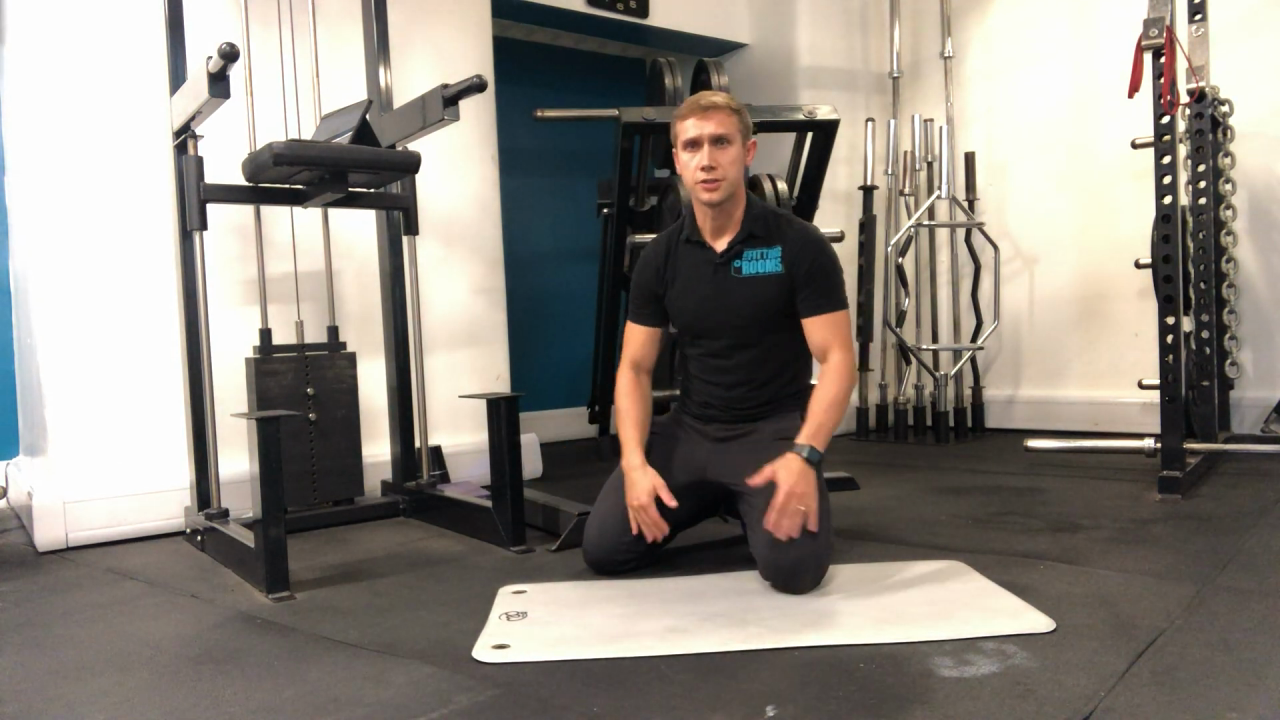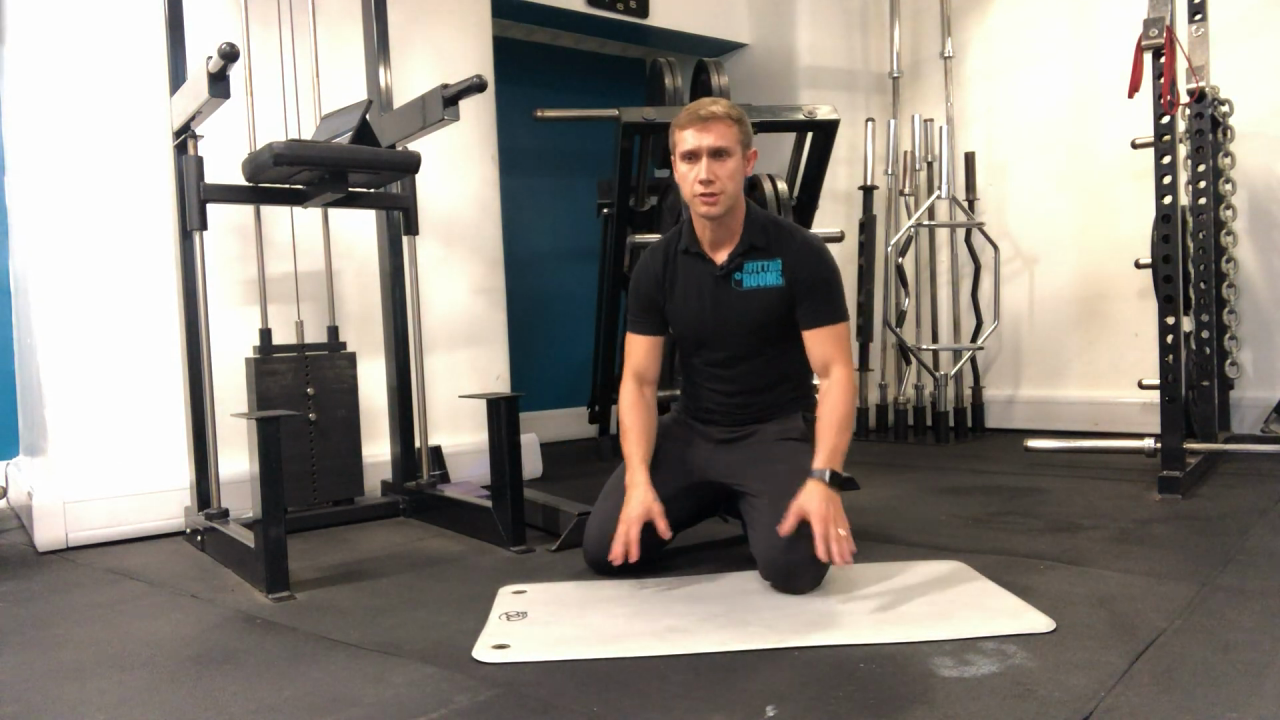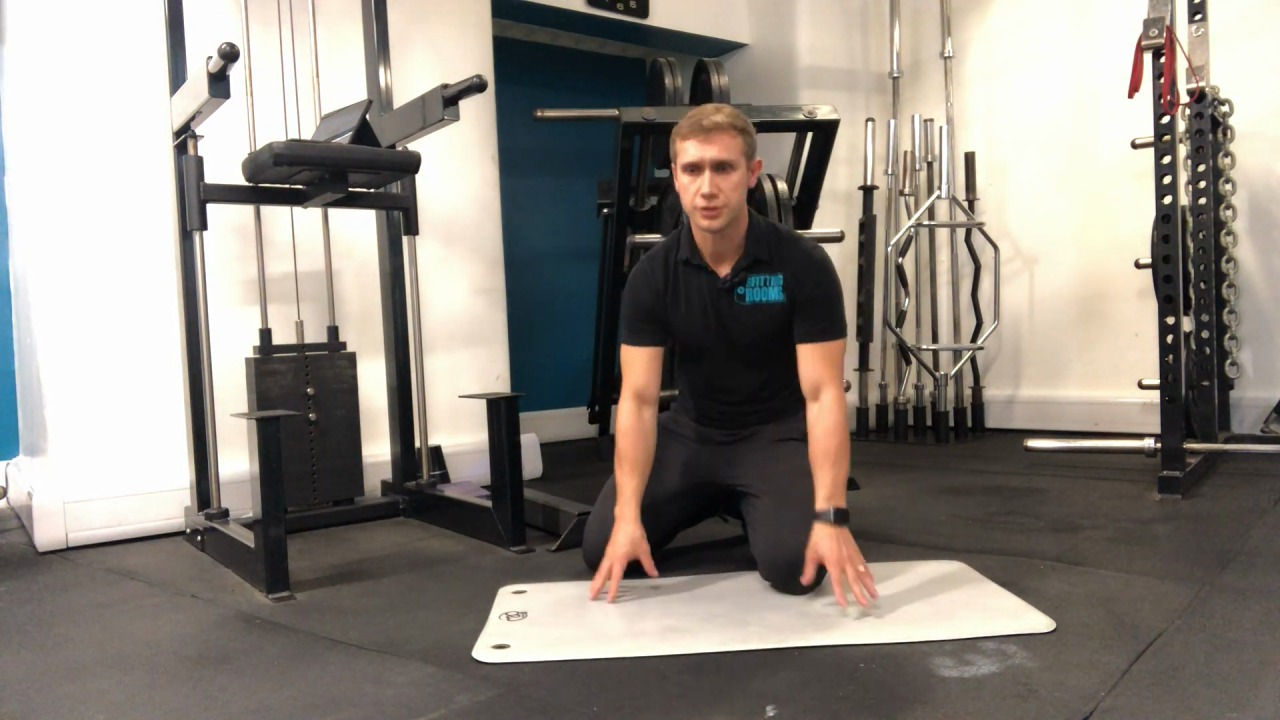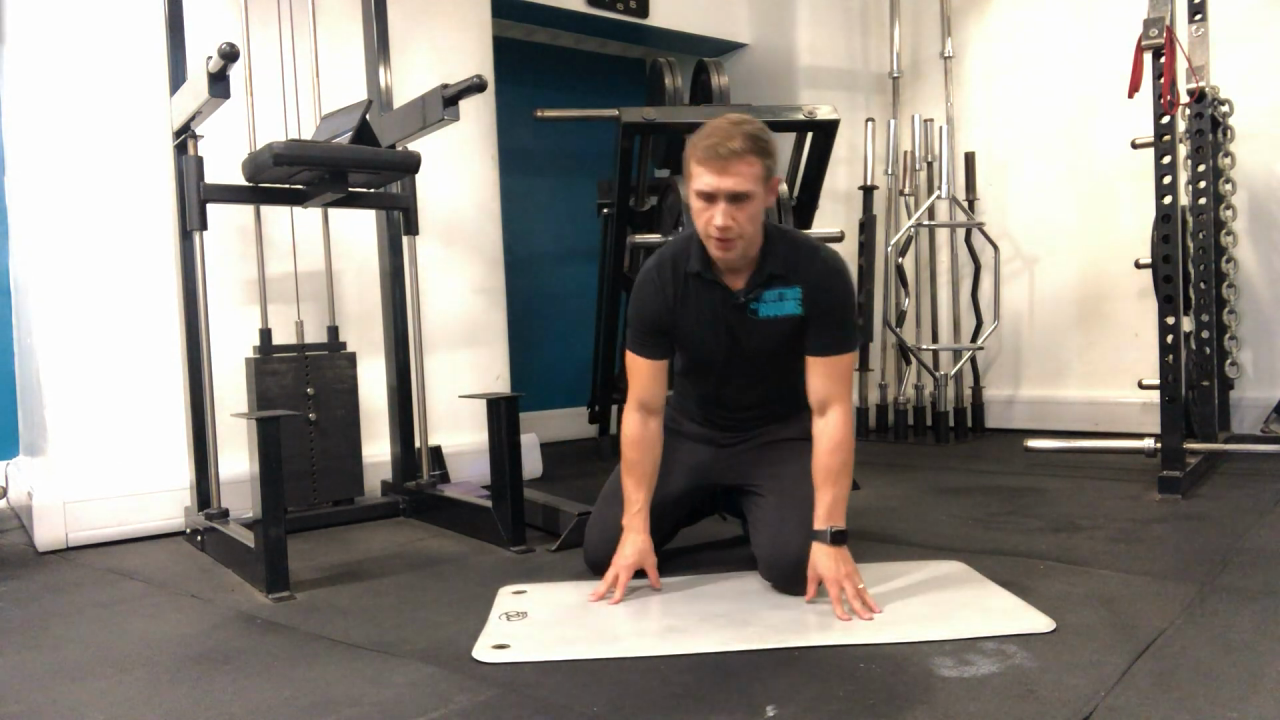
dt=0.2s
person 1, frame 1
left shoulder: (800, 246)
right shoulder: (659, 258)
left elbow: (836, 360)
right elbow: (636, 368)
left wrist: (804, 455)
right wrist: (636, 462)
left hip: (773, 432)
right hip: (689, 431)
left knee: (794, 565)
right knee: (605, 550)
left ankle: (751, 503)
right ankle: (715, 499)
person 1, frame 2
left shoulder: (801, 255)
right shoulder: (655, 266)
left elbow: (834, 372)
right elbow: (639, 380)
left wrist: (823, 478)
right wrist: (638, 482)
left hip: (776, 433)
right hip: (691, 432)
left knee: (794, 565)
right knee: (605, 549)
left ankle: (753, 504)
right ankle: (716, 499)
person 1, frame 3
left shoulder: (803, 265)
right shoulder: (652, 274)
left elbow: (823, 394)
right elbow: (639, 399)
left wrist: (830, 516)
right wrist: (627, 515)
left hip: (776, 436)
right hip: (689, 434)
left knee: (793, 567)
right knee: (603, 551)
left ankle: (754, 506)
right ankle: (715, 498)
person 1, frame 4
left shoulder: (821, 274)
right shoulder: (660, 277)
left elbow: (830, 409)
right elbow: (644, 410)
left wrist: (829, 537)
right wrist: (636, 527)
left hip: (779, 437)
right hip: (688, 433)
left knee: (792, 567)
right knee: (604, 553)
left ankle: (753, 503)
right ankle: (715, 497)
